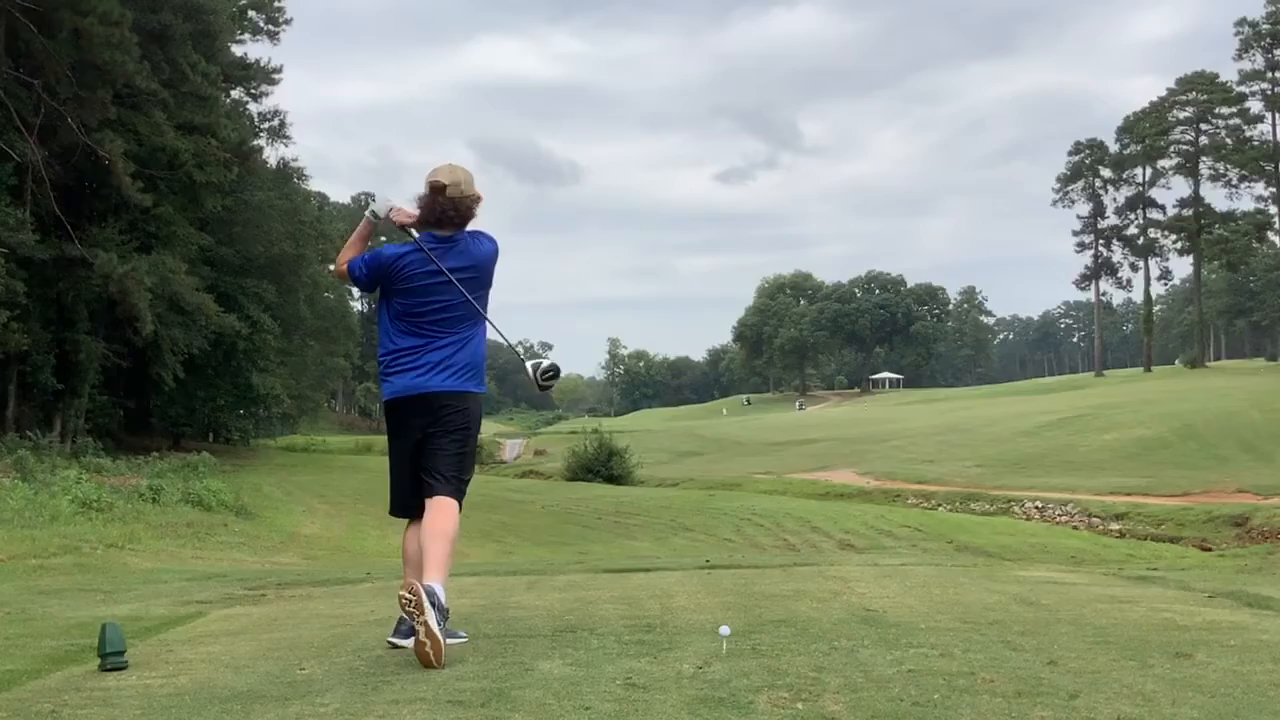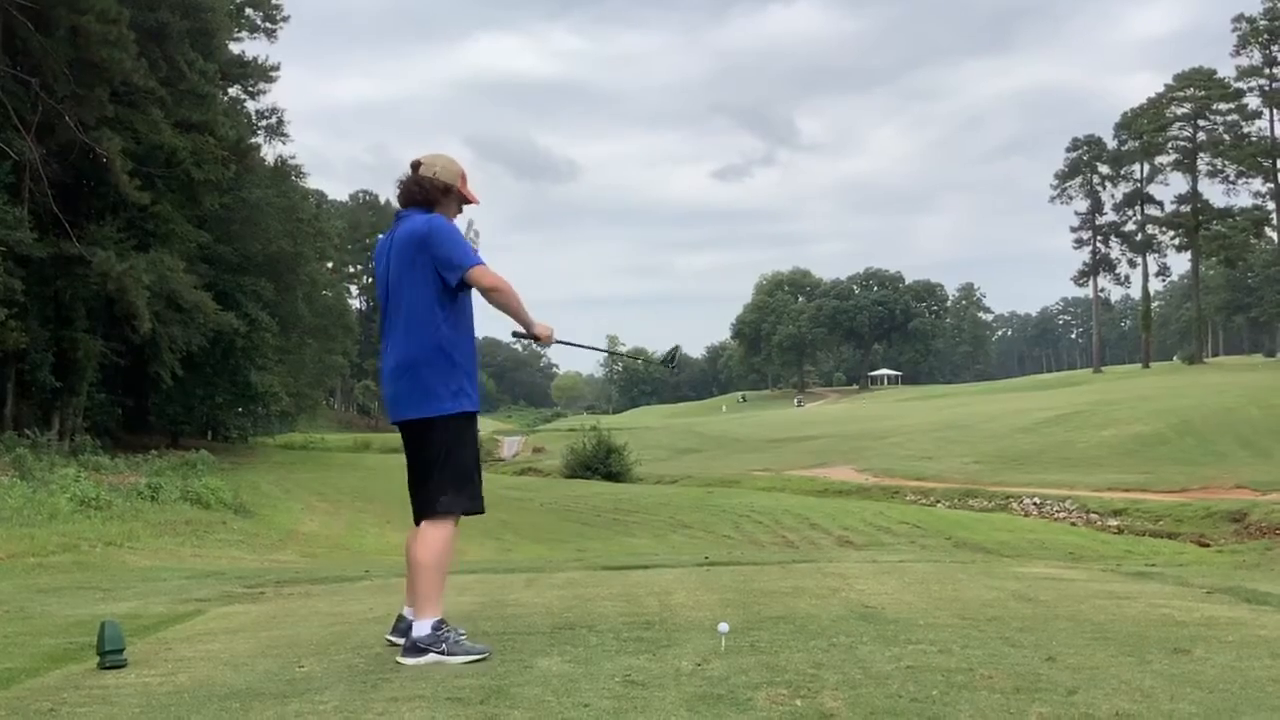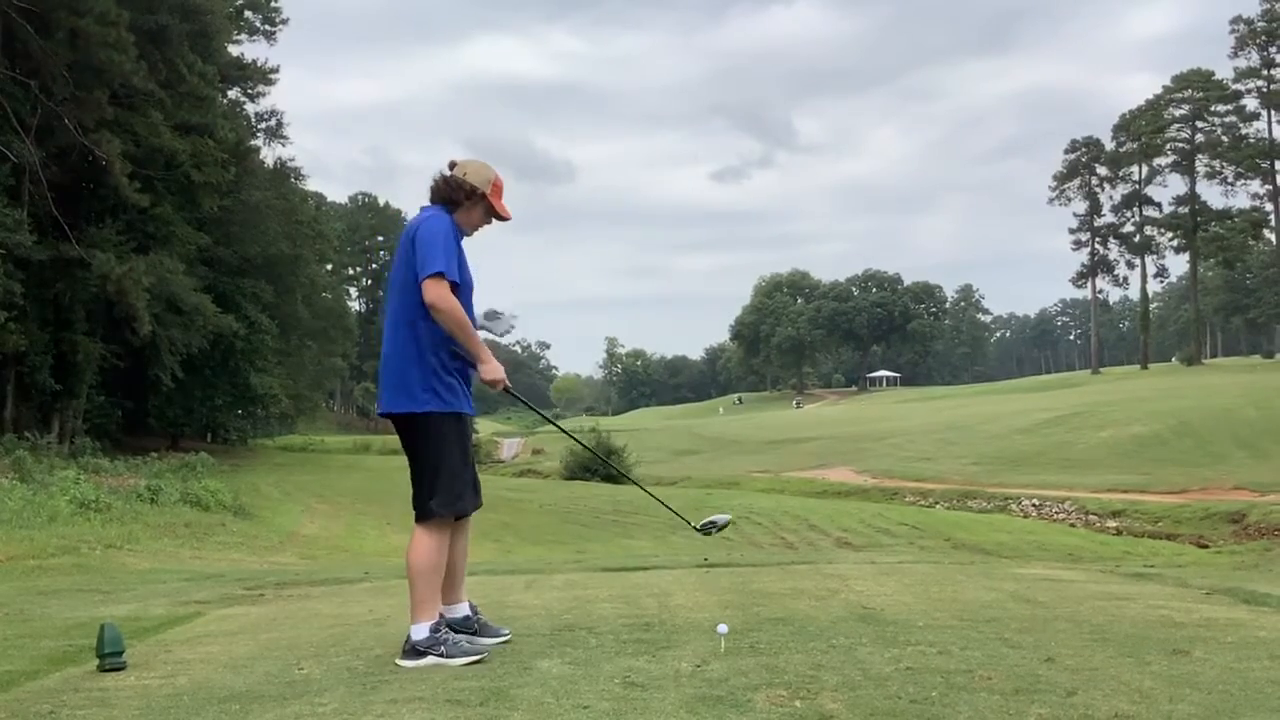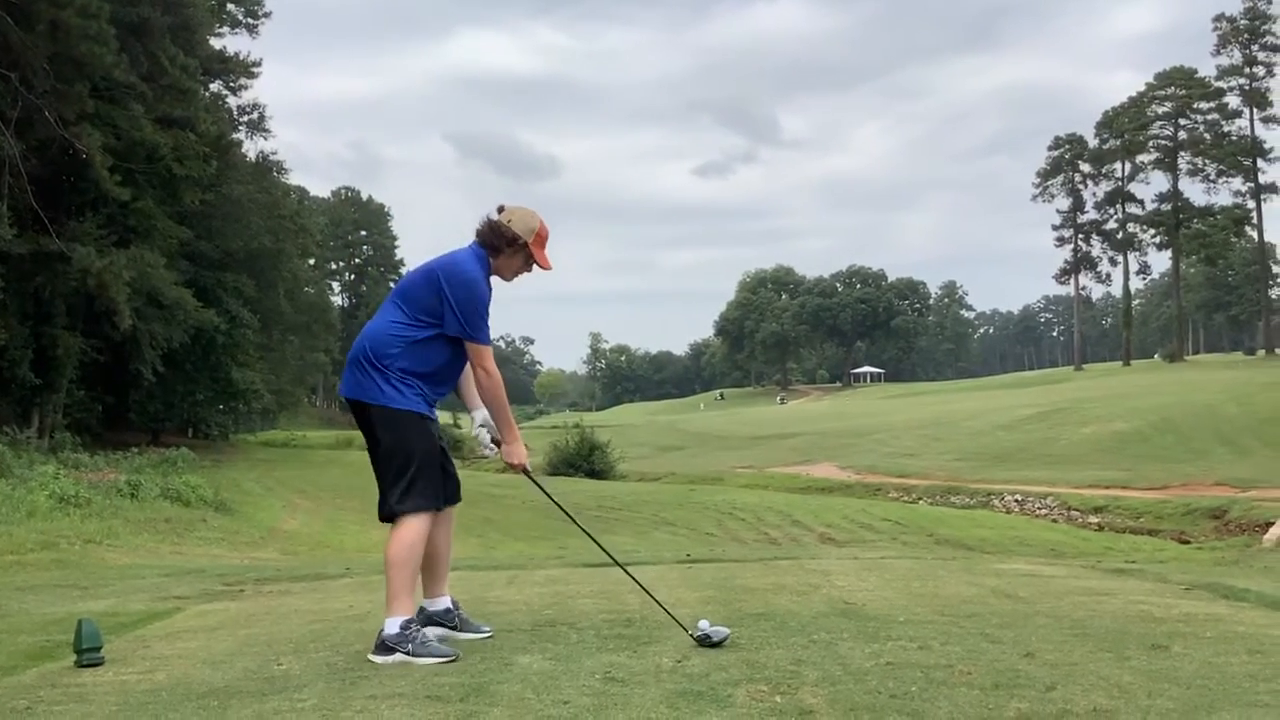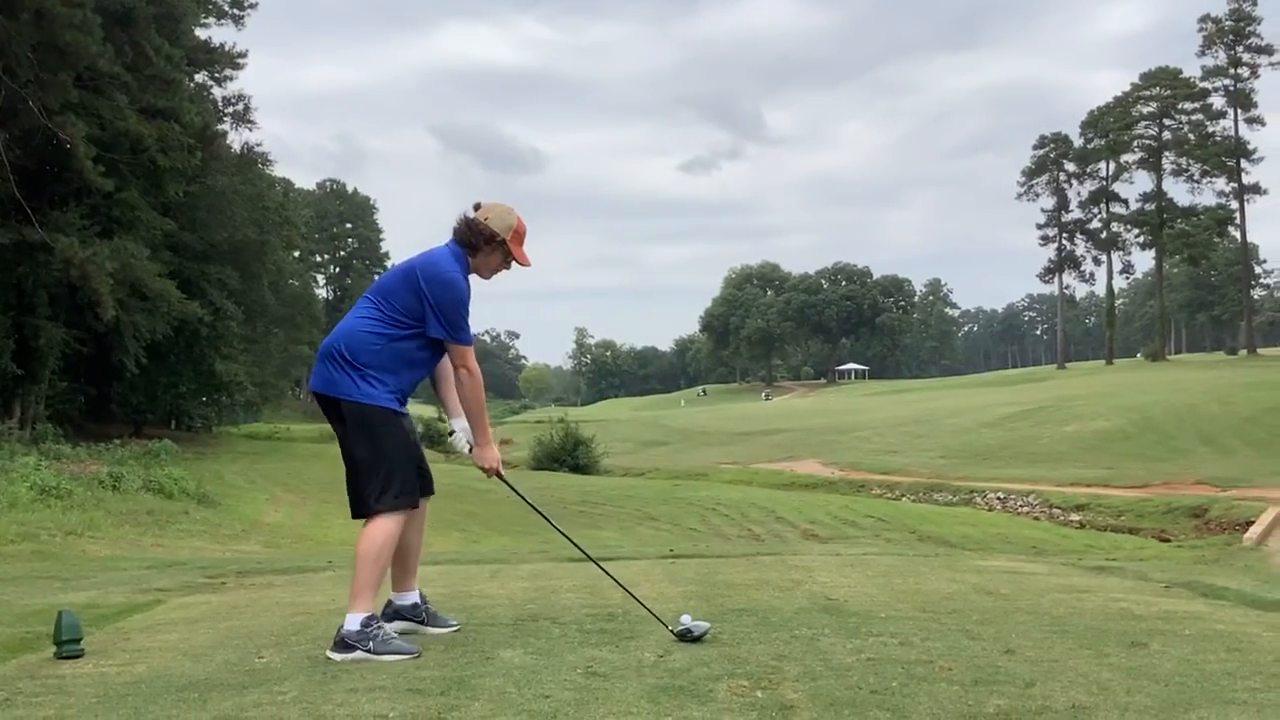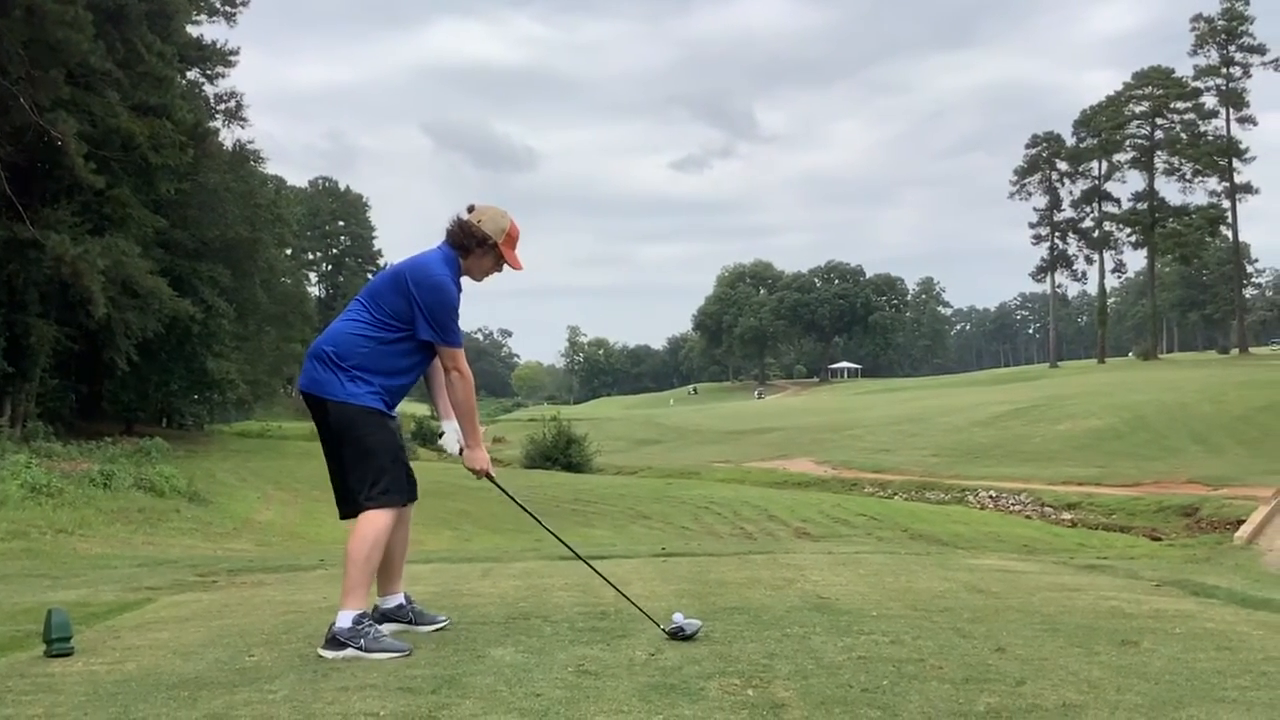
dt=0.7s
person 1, frame 1
left shoulder: (393, 256)
right shoulder: (484, 250)
left elbow: (344, 269)
left wrist: (368, 223)
right wrist: (415, 221)
left hip: (402, 394)
right hip: (455, 391)
left knee: (416, 505)
right knee: (443, 495)
left ankle: (412, 614)
right ankle: (431, 593)
person 1, frame 2
left shoulder: (387, 242)
right shoulder: (432, 229)
right elbow: (487, 281)
left wrist: (459, 254)
right wrist: (531, 324)
left hip: (408, 390)
right hip: (440, 389)
left knee: (429, 509)
right knee: (444, 508)
left ankle: (411, 616)
right ankle: (426, 632)
person 1, frame 3
left shoulder: (435, 230)
right shoulder: (435, 225)
right elbow: (437, 298)
left wrist: (476, 327)
right wrist: (483, 356)
left hip: (435, 388)
right hip: (428, 390)
left knee: (459, 505)
right knee: (437, 511)
left ankle: (456, 613)
right ankle: (423, 636)
person 1, frame 4
left shoulder: (465, 270)
right shoulder: (466, 275)
left elbow: (460, 357)
right elbow: (485, 368)
left wrist: (478, 413)
right wrist: (511, 438)
left hip: (401, 389)
right hip: (388, 387)
left knee: (441, 499)
right knee: (415, 505)
left ankle: (438, 607)
right ankle: (396, 631)
person 1, frame 5
left shoulder: (443, 268)
right shoulder: (446, 275)
left elbow: (442, 357)
right elbow: (466, 368)
left wrist: (458, 422)
right wrist: (484, 442)
left hip: (364, 383)
right hip: (357, 383)
left knee: (415, 492)
right knee: (391, 501)
left ankle: (405, 602)
right ankle: (356, 628)
person 1, frame 6
left shoulder: (436, 270)
right shoulder: (435, 279)
left elbow: (435, 360)
right elbow: (457, 370)
left wrist: (449, 425)
right wrist: (474, 443)
left hip: (353, 386)
right hip: (345, 384)
left knee: (400, 495)
right knee: (382, 499)
left ankle: (391, 604)
right ankle: (348, 626)
